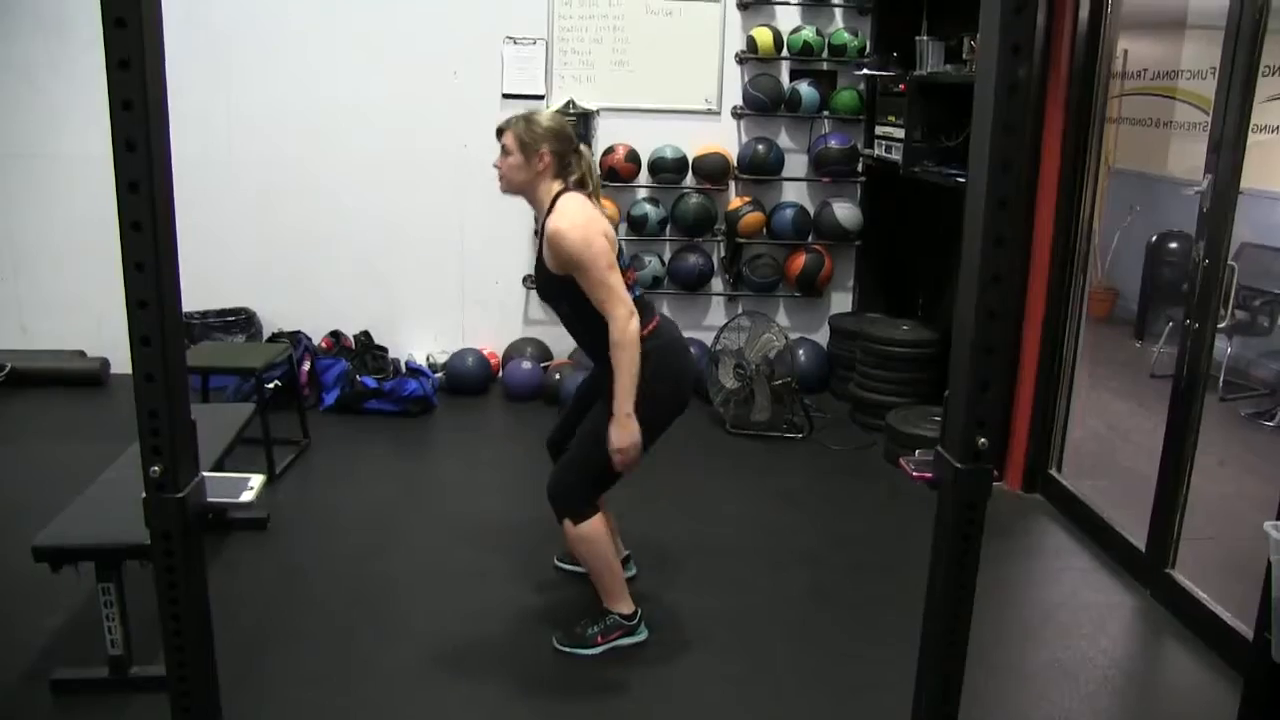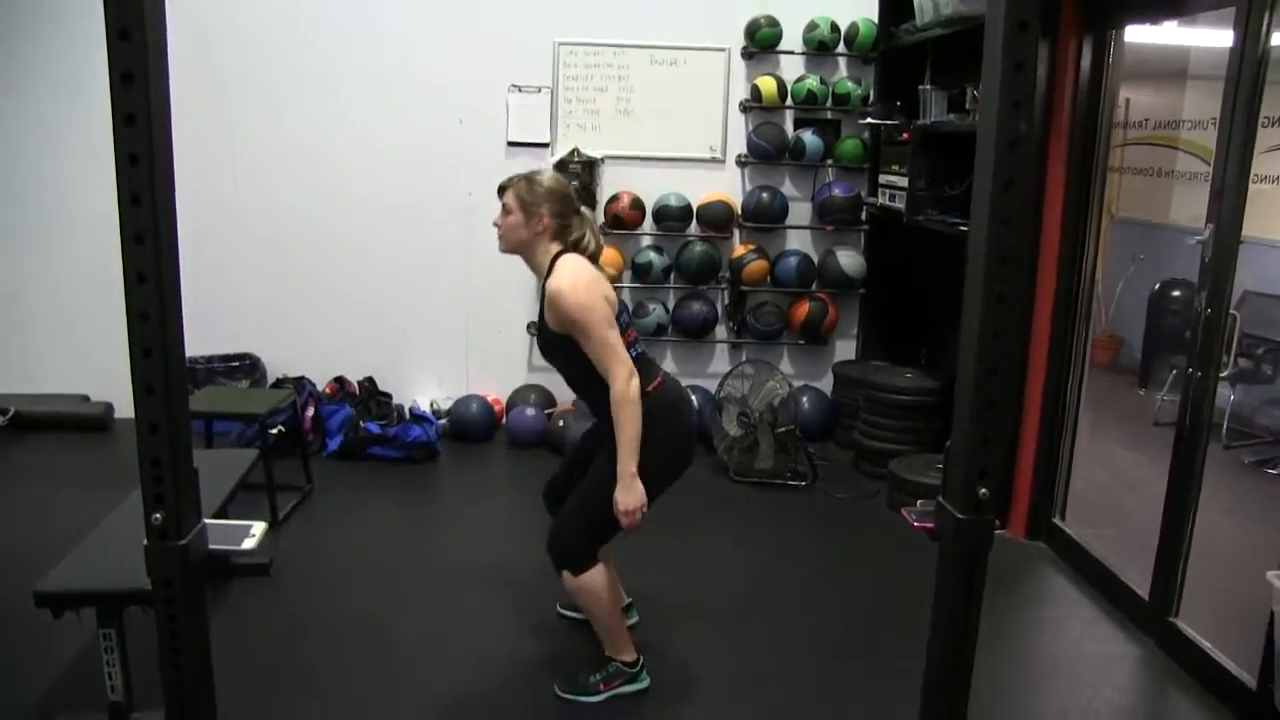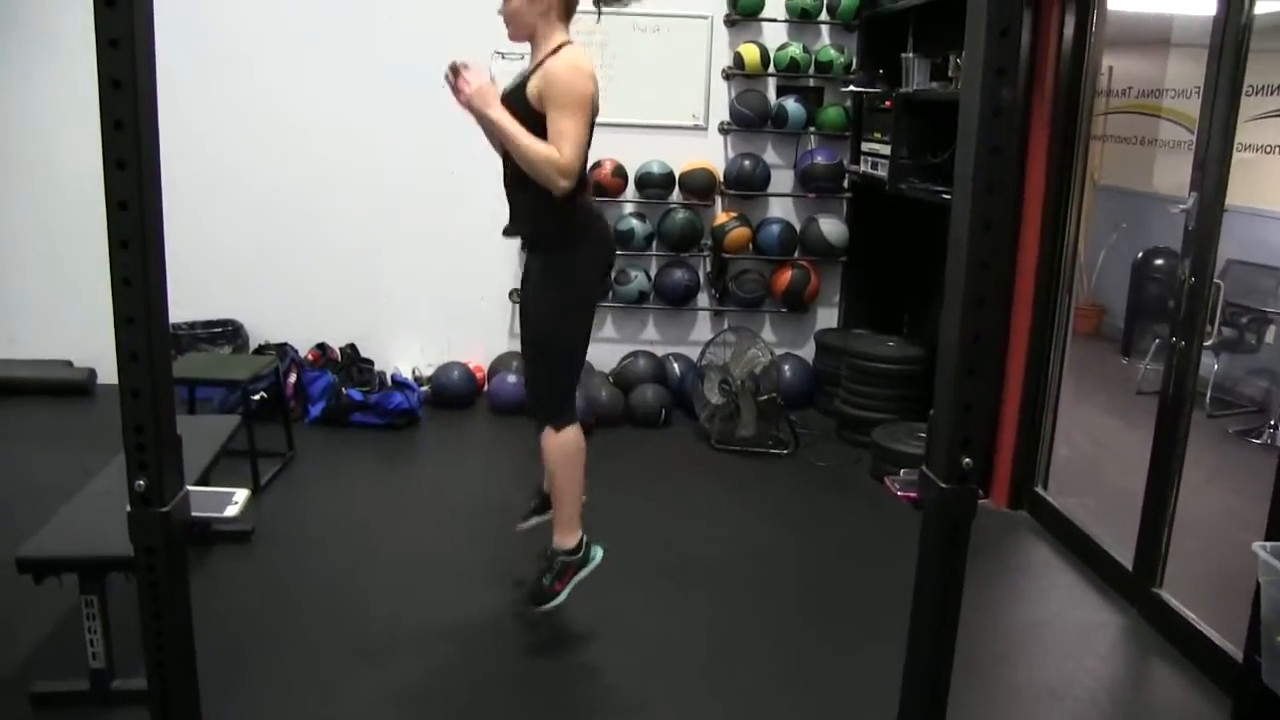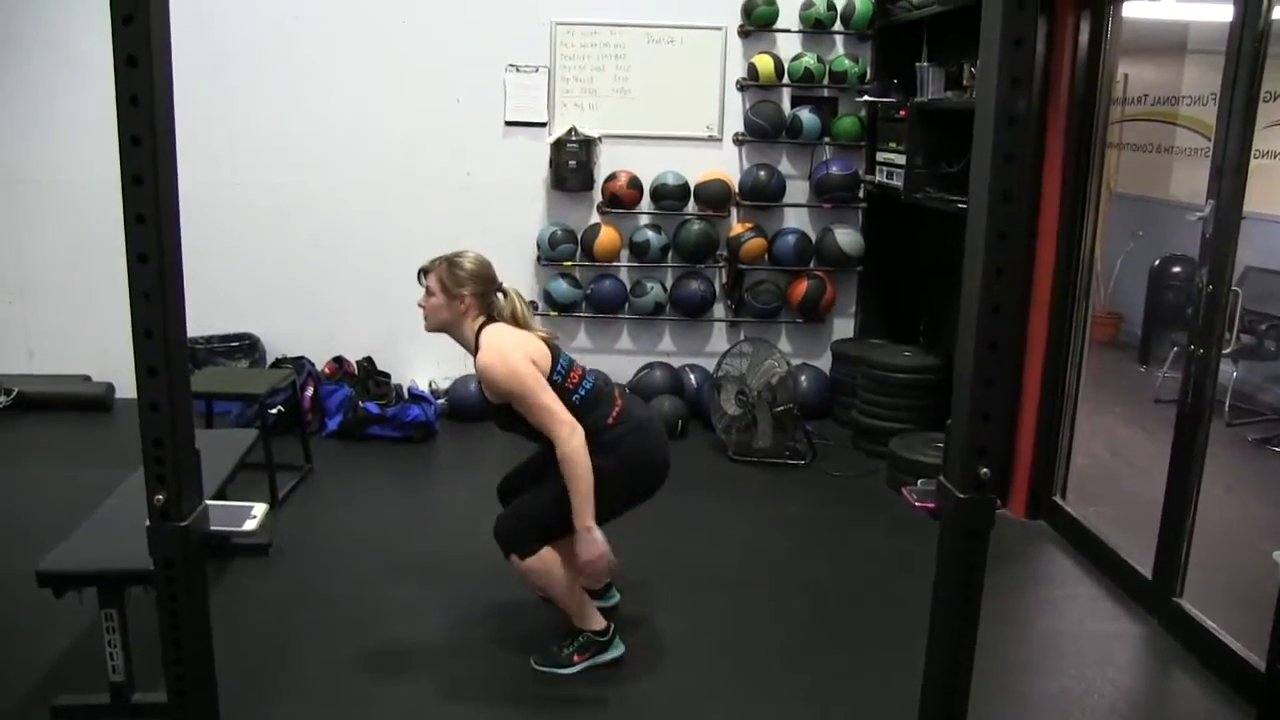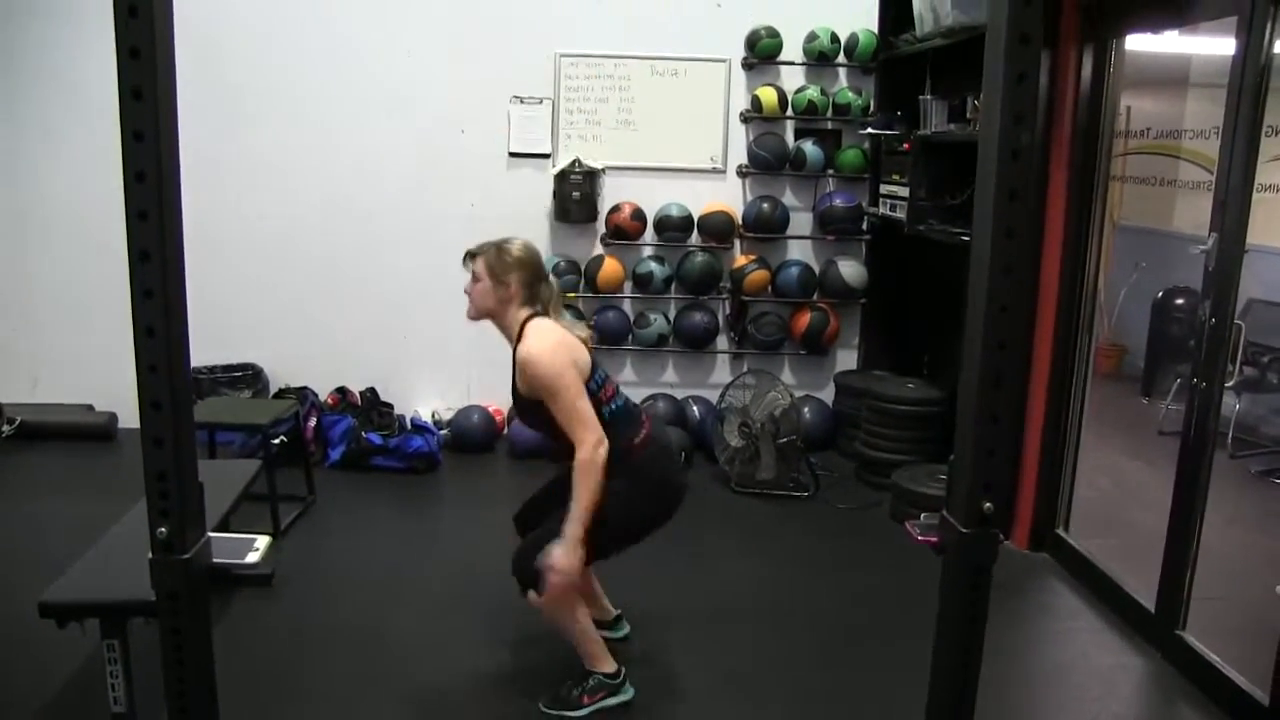
dt=1s
person 1, frame 1
left shoulder: (566, 223)
right shoulder: (563, 209)
left elbow: (624, 322)
left wrist: (625, 417)
right wrist: (609, 400)
left hip: (653, 370)
right hip: (635, 360)
left knee: (567, 489)
right knee: (564, 449)
left ankle: (622, 616)
right ankle: (609, 552)
person 1, frame 2
left shoulder: (566, 286)
right shoulder: (562, 270)
left elbow: (621, 377)
left wrist: (629, 478)
left hip: (656, 427)
right hip: (641, 413)
left knee: (567, 542)
right knee: (560, 498)
left ankle: (624, 665)
right ankle: (613, 601)
person 1, frame 3
left shoulder: (568, 67)
right shoulder: (542, 66)
left elbow: (560, 172)
right elbow: (516, 153)
left wrist: (489, 108)
right wrist: (479, 107)
left hip: (573, 250)
right hip: (549, 248)
left knee: (550, 399)
right knee: (541, 386)
left ankle: (571, 548)
right ankle: (557, 487)
person 1, frame 4
left shoulder: (495, 356)
right shoulder: (498, 335)
left elbow: (568, 435)
left wrist: (585, 531)
left hip: (630, 452)
right hip: (625, 429)
left knee: (522, 528)
right knee: (519, 496)
left ankle: (597, 634)
right ankle: (594, 585)
person 1, frame 5
left shoulder: (536, 351)
right shoulder: (535, 333)
left elbow: (591, 444)
left wrist: (573, 542)
left hip: (645, 477)
right hip: (631, 459)
left knee: (535, 563)
right knee: (533, 523)
left ankle: (606, 677)
right ankle: (604, 616)
